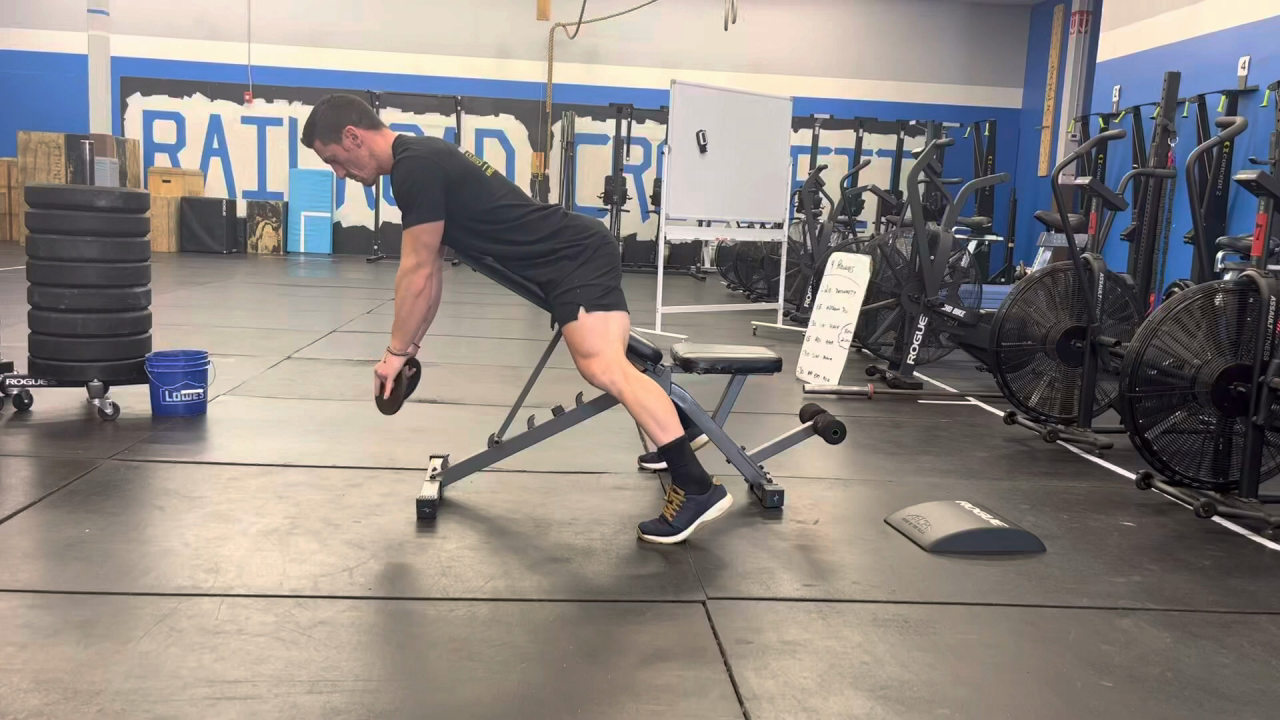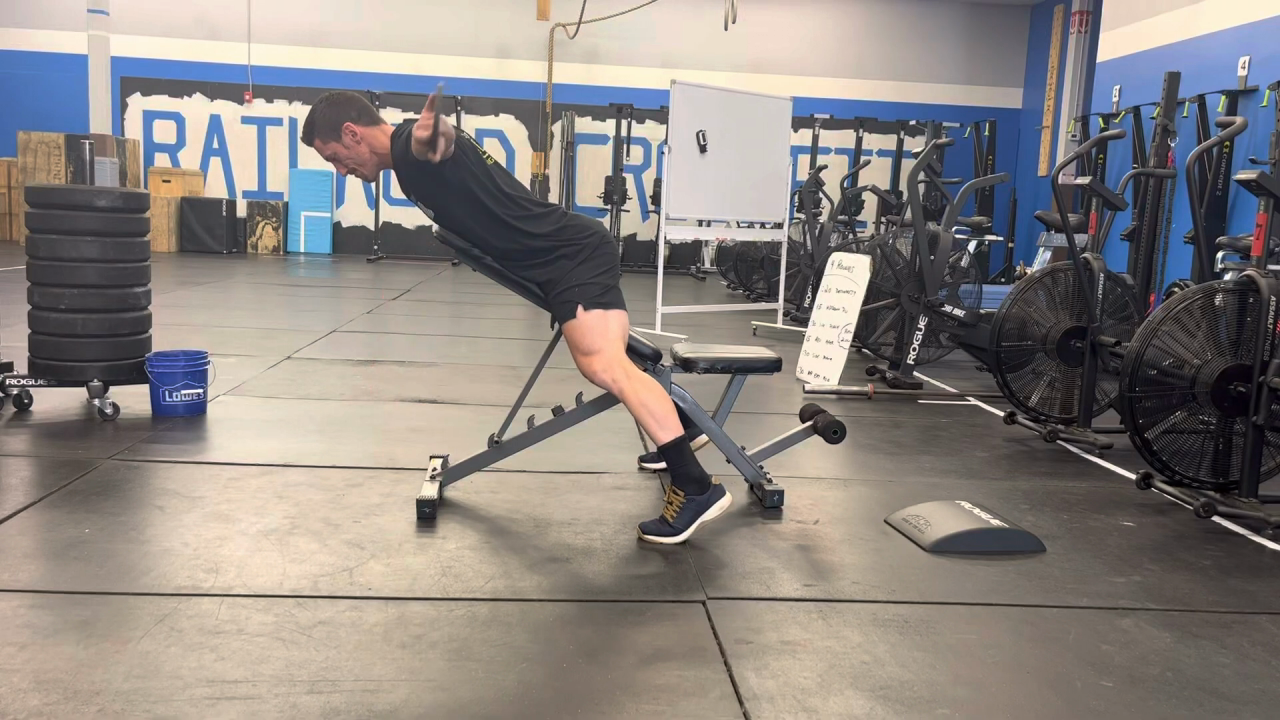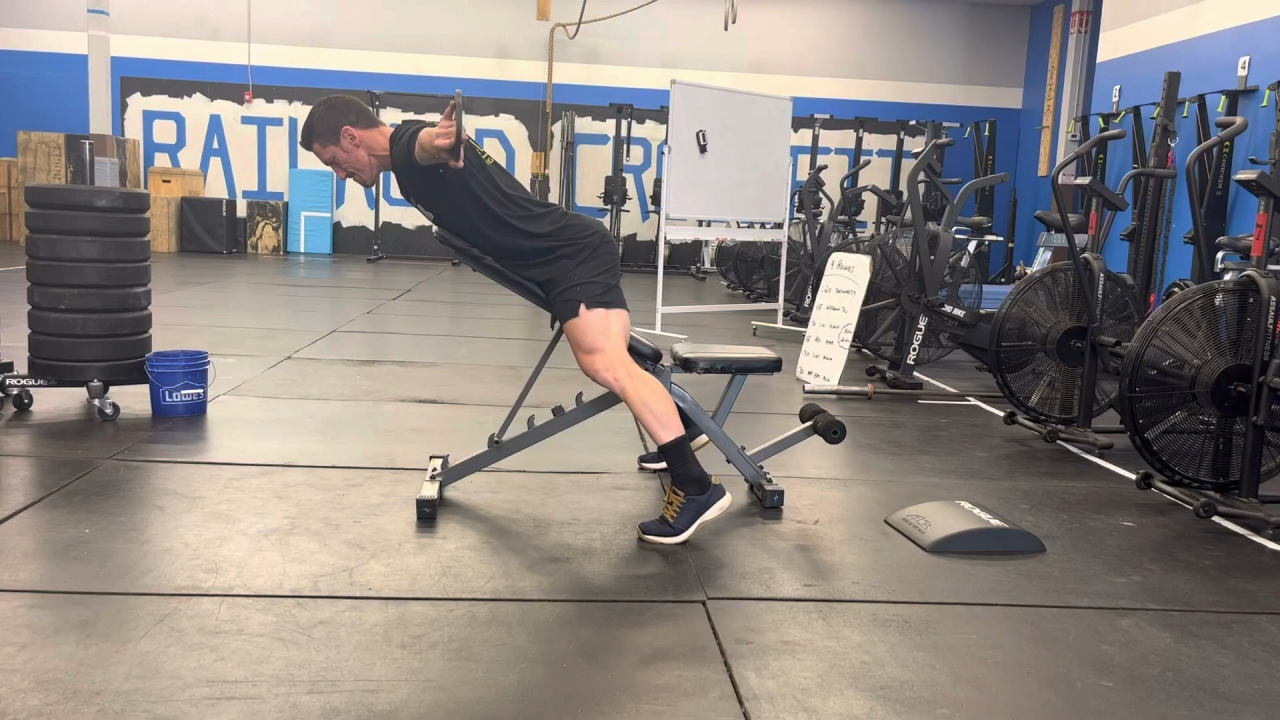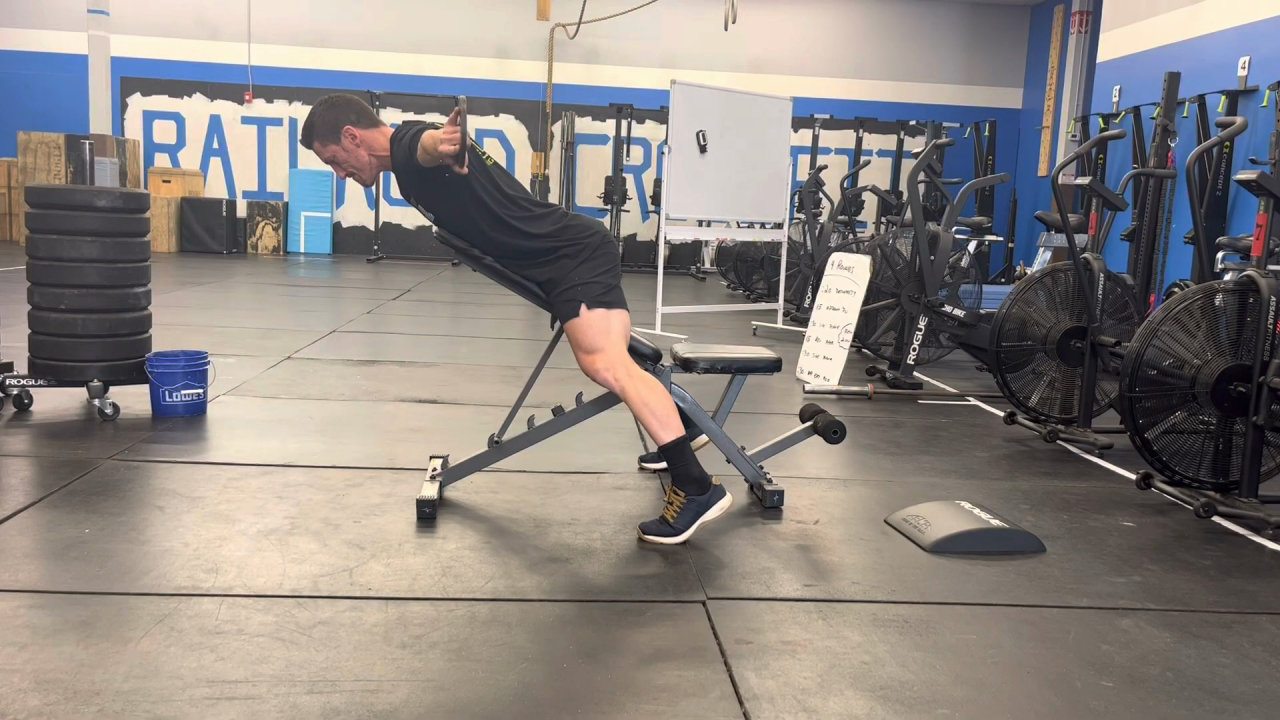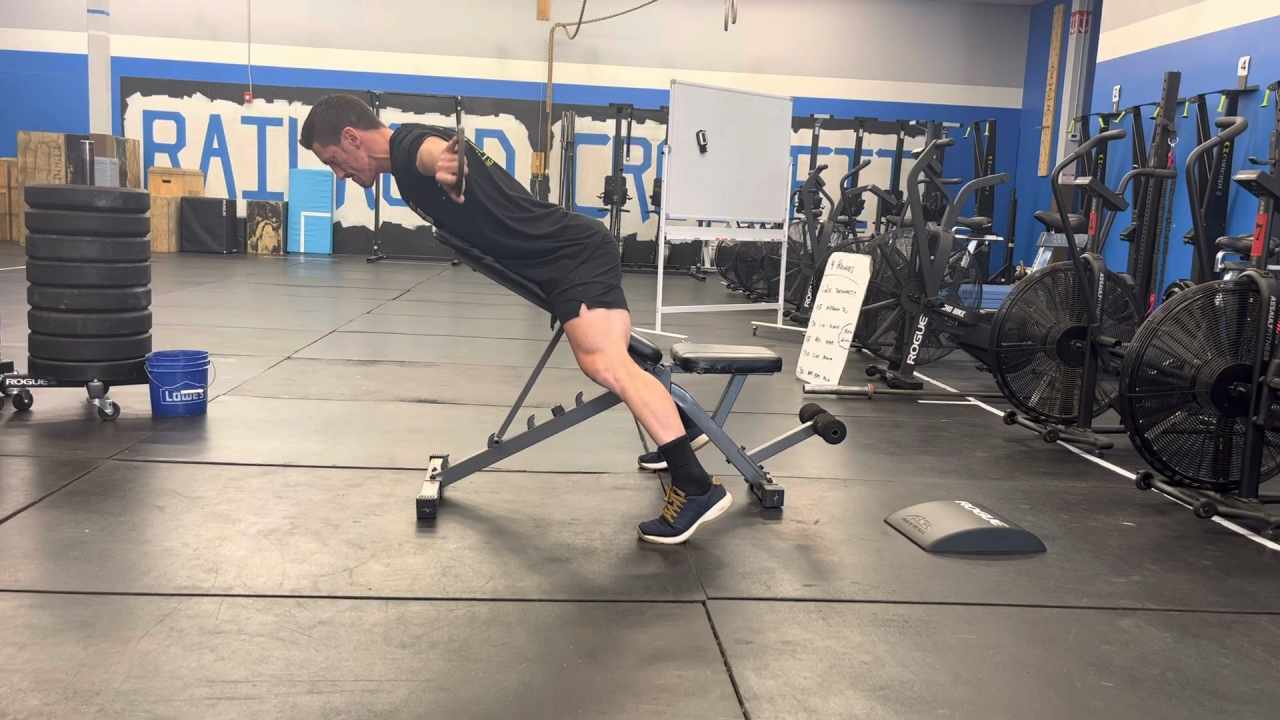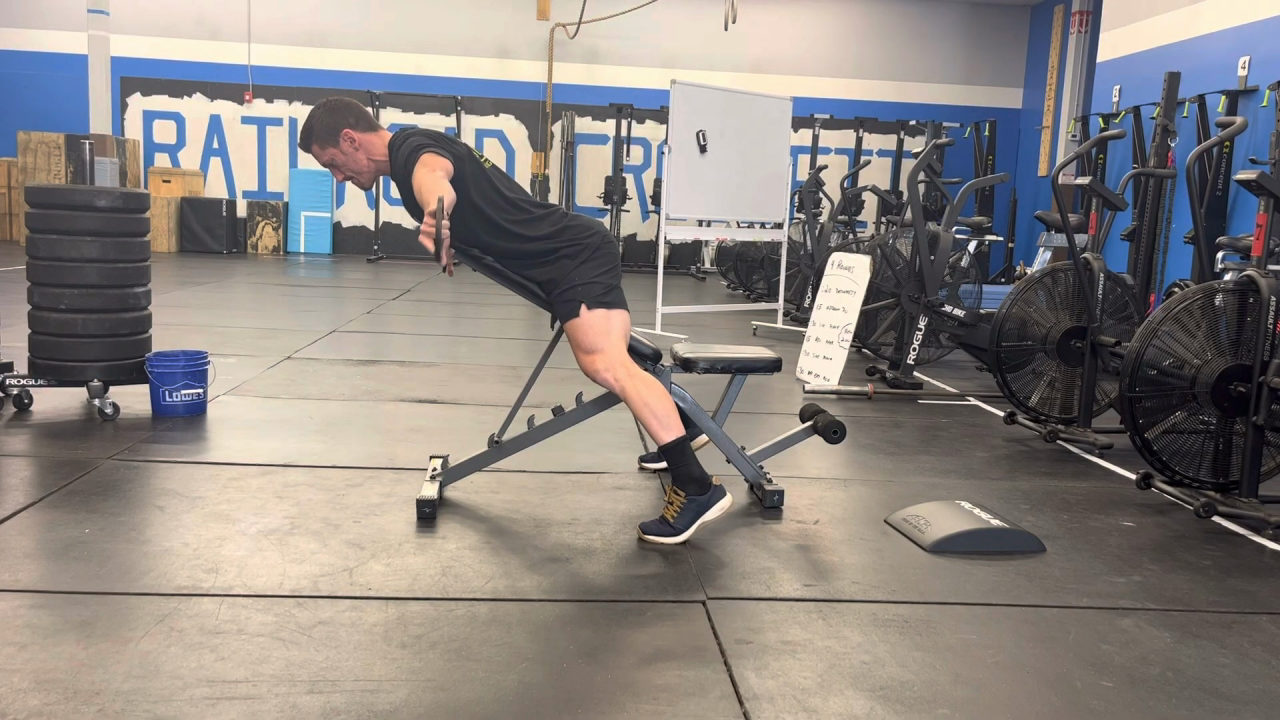
dt=0.7s
person 1, frame 1
left shoulder: (415, 167)
right shoulder: (420, 159)
left elbow: (416, 273)
right elbow: (430, 267)
left wrist: (397, 350)
right wrist: (413, 342)
left hip: (576, 256)
right hip: (574, 252)
left knee: (602, 367)
right knee: (607, 358)
left ankle: (696, 486)
right ankle: (680, 424)
person 1, frame 2
left shoulder: (409, 142)
right shoulder: (415, 145)
left elbow: (438, 137)
left wrist: (431, 131)
left hip: (572, 254)
right hip: (569, 251)
left knee: (602, 365)
right knee: (608, 358)
left ankle: (695, 486)
right ankle: (681, 426)
person 1, frame 3
left shoulder: (409, 143)
right shoulder: (409, 158)
left elbow: (430, 142)
left wrist: (442, 137)
left hip: (574, 254)
right hip: (569, 252)
left knee: (604, 363)
right knee: (609, 354)
left ankle: (695, 486)
right ankle: (680, 426)
person 1, frame 4
left shoulder: (409, 145)
right shoulder: (409, 159)
left elbow: (431, 144)
left wrist: (446, 143)
left hip: (574, 253)
right hip: (570, 253)
left knee: (604, 363)
right knee: (609, 356)
left ankle: (696, 487)
right ankle: (683, 426)
person 1, frame 5
left shoulder: (409, 144)
right shoulder: (408, 156)
left elbow: (434, 147)
left wrist: (448, 161)
left hip: (576, 254)
right hip: (570, 252)
left knee: (604, 363)
right knee: (609, 353)
left ankle: (696, 487)
right ankle: (682, 426)
person 1, frame 6
left shoulder: (410, 148)
right shoulder: (412, 149)
left elbow: (432, 176)
left wrist: (435, 214)
right wrist: (447, 240)
left hip: (574, 253)
right hip: (570, 252)
left knee: (603, 362)
right knee: (610, 356)
left ankle: (696, 487)
right ankle: (681, 427)
